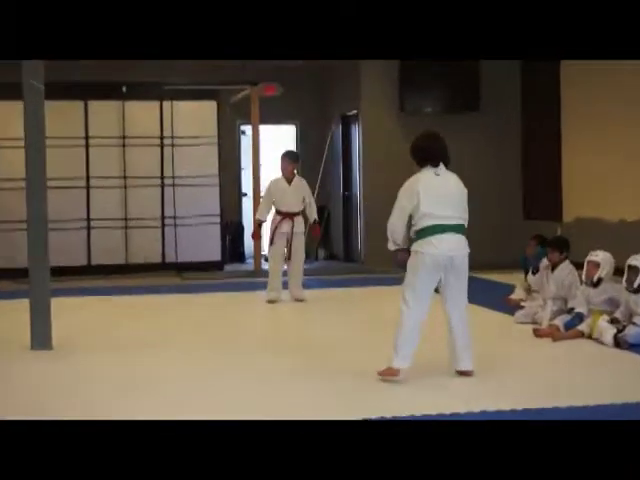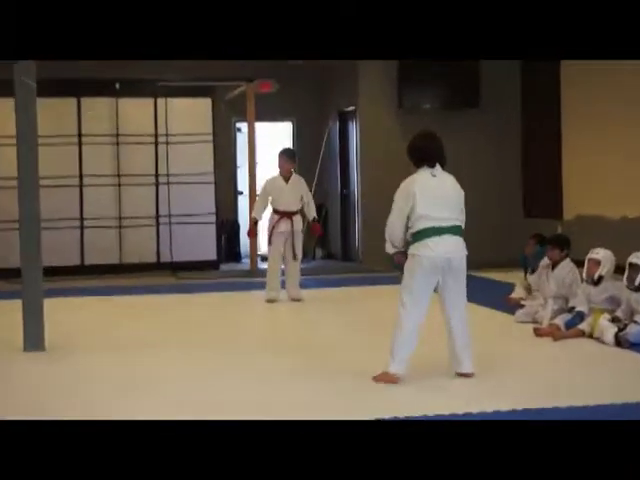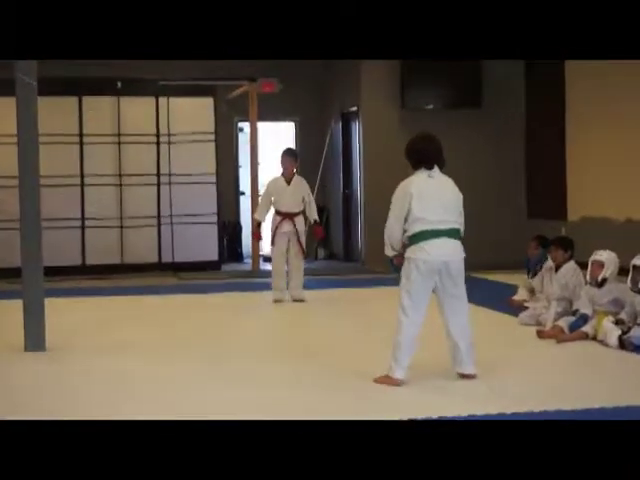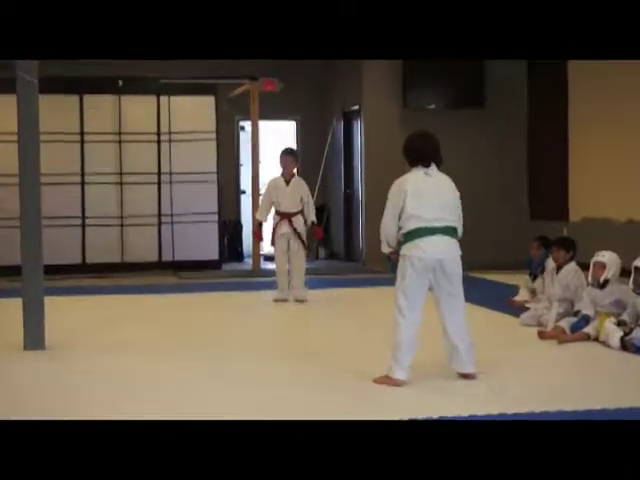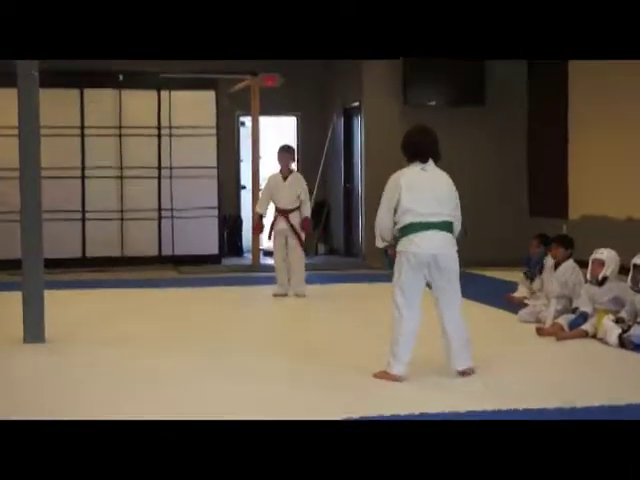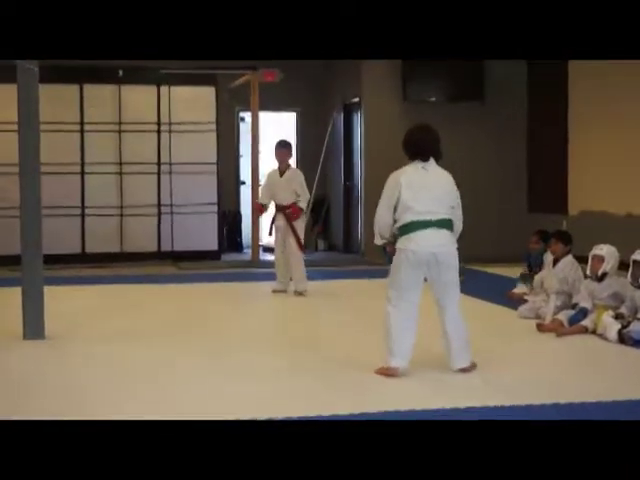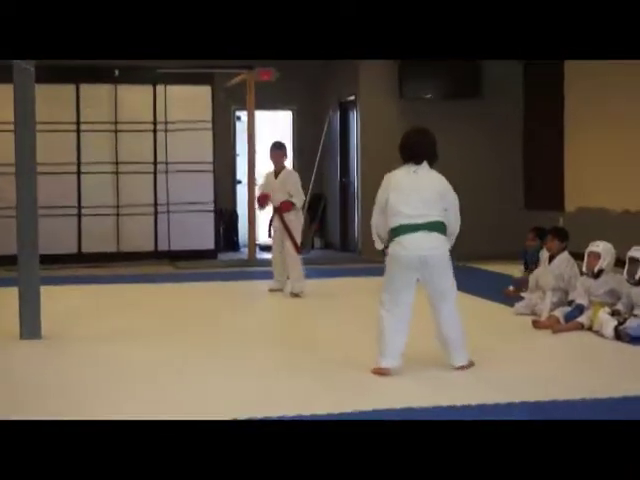
dt=0.1s
person 1, frame 1
left shoulder: (415, 183)
right shoulder: (456, 182)
left elbow: (397, 221)
right elbow: (463, 217)
left wrist: (398, 247)
left hip: (428, 248)
right hip: (457, 245)
left knee: (413, 306)
right knee: (457, 306)
left ankle: (398, 364)
right ankle: (464, 363)
person 1, frame 2
left shoulder: (411, 184)
right shoulder: (453, 183)
left elbow: (396, 223)
right elbow: (460, 219)
left wrist: (396, 249)
left hip: (425, 250)
right hip: (455, 247)
left knee: (411, 309)
right knee: (456, 308)
left ankle: (395, 369)
right ankle: (464, 365)
person 1, frame 3
left shoulder: (407, 186)
right shoulder: (450, 185)
left elbow: (393, 226)
right elbow: (460, 224)
left wrist: (395, 252)
left hip: (421, 252)
right hip: (452, 250)
left knee: (410, 313)
right knee: (457, 310)
left ankle: (397, 372)
right ankle: (466, 366)
person 1, frame 4
left shoulder: (403, 183)
right shoulder: (448, 183)
left elbow: (389, 223)
right elbow: (457, 222)
left wrist: (392, 248)
left hip: (417, 250)
right hip: (448, 248)
left knee: (407, 312)
right knee: (453, 309)
left ankle: (398, 373)
right ankle: (466, 366)
person 1, frame 5
left shoulder: (399, 178)
right shoulder: (445, 179)
left elbow: (384, 218)
right elbow: (456, 218)
left wrist: (387, 242)
left hip: (412, 245)
right hip: (443, 244)
left knee: (406, 308)
right knee: (450, 305)
left ankle: (397, 367)
right ankle: (462, 362)
person 1, frame 6
left shoulder: (399, 177)
right shoulder: (446, 177)
left elbow: (383, 215)
right elbow: (457, 217)
left wrist: (386, 240)
left hip: (412, 243)
right hip: (443, 242)
left knee: (400, 303)
right knee: (450, 302)
left ankle: (396, 362)
right ankle: (462, 359)
person 1, frame 7
left shoulder: (391, 180)
right shoulder: (438, 181)
left elbow: (378, 217)
right elbow: (453, 219)
left wrist: (383, 242)
right wrist: (444, 243)
left hip: (402, 247)
right hip: (434, 245)
left knee: (392, 305)
right knee: (445, 302)
left ankle: (387, 362)
right ankle: (460, 357)
person 2, frame 1
left shoulder: (302, 184)
right shoulder: (275, 184)
left elbow: (310, 204)
right elbow: (265, 203)
left wrist: (314, 223)
right wrist: (258, 225)
left hip: (297, 224)
right hip: (279, 223)
left knee: (297, 260)
right knee: (275, 259)
left ankle: (296, 292)
right ankle: (273, 293)
person 2, frame 2
left shoulder: (300, 182)
right shoulder: (271, 182)
left elbow: (308, 202)
right elbow: (261, 201)
left wrist: (314, 221)
right wrist: (254, 223)
left hip: (295, 223)
right hip: (277, 222)
left knee: (294, 259)
right knee: (274, 258)
left ankle: (294, 292)
right ankle: (272, 292)
person 2, frame 3
left shoulder: (302, 183)
right shoulder: (273, 183)
left elbow: (310, 204)
right elbow: (264, 204)
left wrist: (316, 223)
right wrist: (257, 225)
left hip: (297, 223)
right hip: (279, 223)
left knee: (297, 259)
right knee: (278, 260)
left ankle: (296, 292)
right ankle: (279, 292)
person 2, frame 4
left shoulder: (300, 184)
right shoulder: (273, 183)
left elbow: (308, 204)
right elbow: (265, 204)
left wrist: (313, 225)
right wrist: (259, 225)
left hip: (297, 223)
right hip: (280, 224)
left knee: (298, 259)
right knee: (280, 260)
left ankle: (298, 292)
right ankle: (282, 292)
person 2, frame 5
left shoulder: (299, 179)
right shoulder: (272, 179)
left elbow: (306, 200)
right elbow: (264, 199)
left wrist: (306, 219)
right wrist: (258, 219)
left hip: (295, 220)
right hip: (279, 220)
left knee: (296, 254)
right knee: (279, 256)
left ankle: (298, 288)
right ankle: (282, 287)
person 2, frame 6
left shoulder: (297, 174)
right shoulder: (271, 176)
left elbow: (305, 196)
right elbow: (266, 195)
left wrist: (299, 209)
right wrist: (261, 205)
left hip: (295, 216)
right hip: (279, 216)
left knee: (294, 250)
right knee: (279, 252)
left ankle: (300, 285)
right ankle: (282, 283)
person 2, frame 7
left shoulder: (292, 175)
right shoulder: (268, 177)
left elbow: (300, 197)
right elbow: (263, 201)
left wrist: (291, 203)
right wrist: (261, 201)
left hip: (292, 217)
right hip: (278, 217)
left knee: (291, 251)
right knee: (277, 252)
left ankle: (297, 287)
right ankle: (279, 283)
